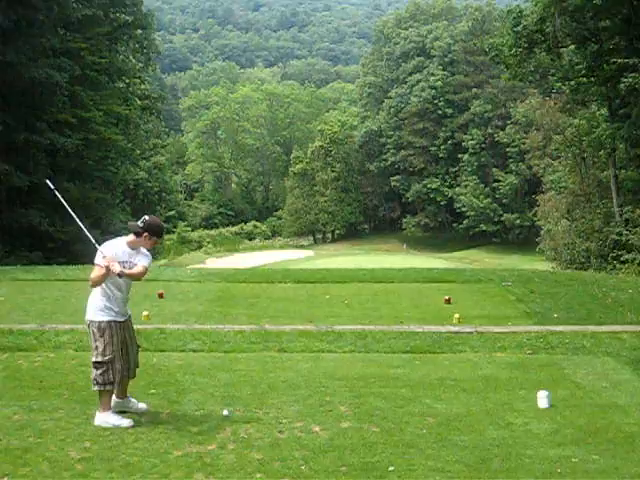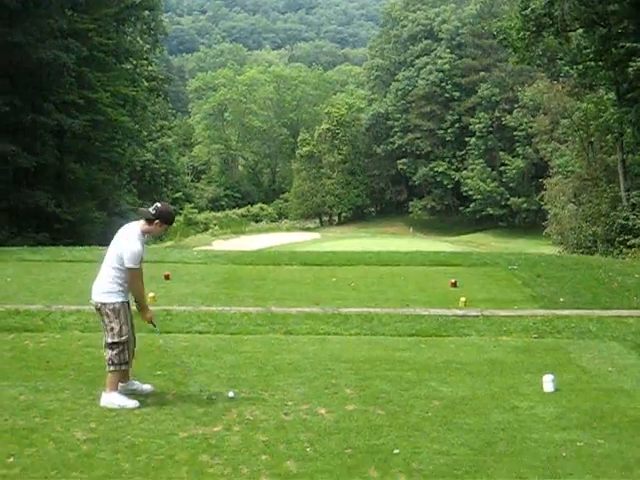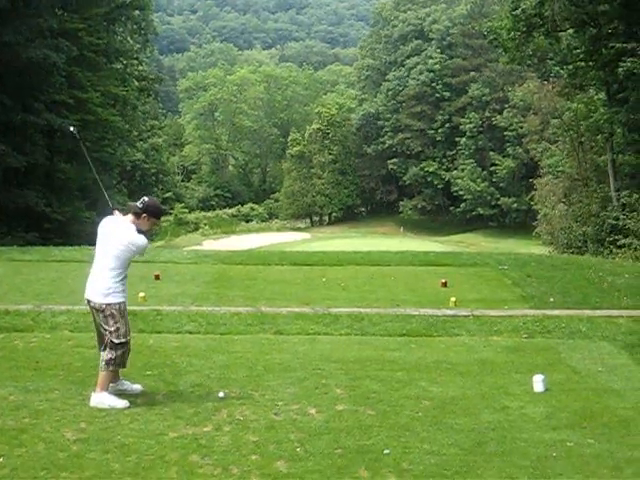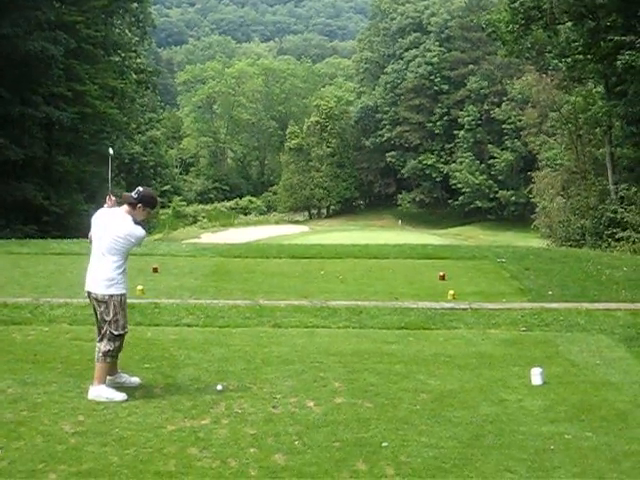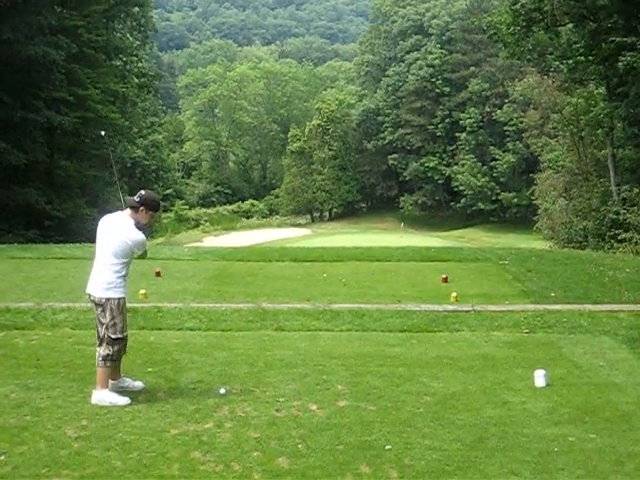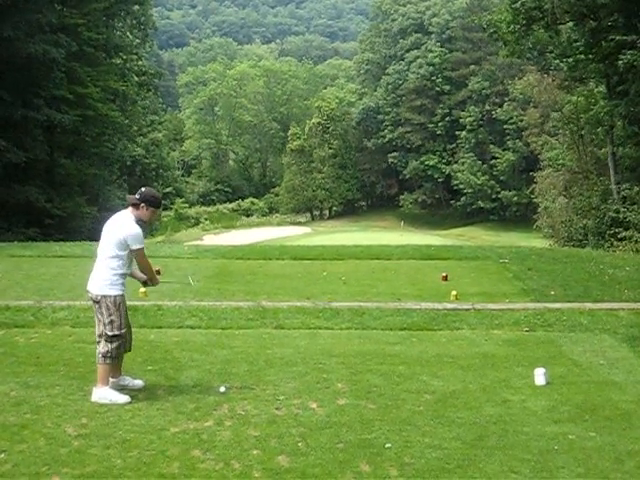
dt=0.3s
person 1, frame 1
left shoulder: (144, 256)
right shoulder: (109, 248)
left elbow: (139, 274)
right elbow: (93, 282)
left wrist: (120, 271)
right wrist: (104, 269)
left hip: (122, 314)
right hip: (101, 315)
left knee: (128, 357)
right knee: (107, 361)
left ankle: (121, 398)
right ankle: (104, 413)
person 1, frame 2
left shoulder: (136, 229)
right shoulder: (133, 245)
left elbow: (136, 274)
right elbow: (134, 281)
left wrist: (142, 303)
right wrist: (144, 309)
left hip: (117, 294)
right hip: (109, 296)
left knee: (127, 340)
right knee: (119, 342)
left ankle: (124, 382)
right ankle: (110, 393)
person 1, frame 3
left shoulder: (107, 222)
right shoulder: (140, 241)
left hip: (94, 292)
right hip: (109, 297)
left knee: (112, 341)
right knee: (115, 343)
left ankle: (114, 382)
right ankle: (100, 394)
person 1, frame 4
left shoulder: (100, 214)
right shoulder: (137, 233)
right wrist: (115, 209)
left hip: (93, 284)
right hip: (110, 288)
left knee: (112, 333)
right knee: (111, 335)
left ankle: (112, 374)
right ankle: (97, 387)
person 1, frame 5
left shoulder: (107, 219)
right shoulder: (136, 236)
right elbow: (141, 257)
left hip: (99, 287)
right hip: (110, 292)
left knee: (116, 336)
right knee: (110, 339)
left ankle: (116, 379)
right ankle: (101, 391)
person 1, frame 6
left shoulder: (118, 219)
right shoulder: (132, 229)
right elbow: (143, 262)
left wrist: (140, 277)
right wrist: (152, 278)
left hip: (106, 286)
right hip: (107, 289)
left knee: (121, 333)
right knee: (110, 337)
left ankle: (116, 377)
right ankle: (101, 389)
